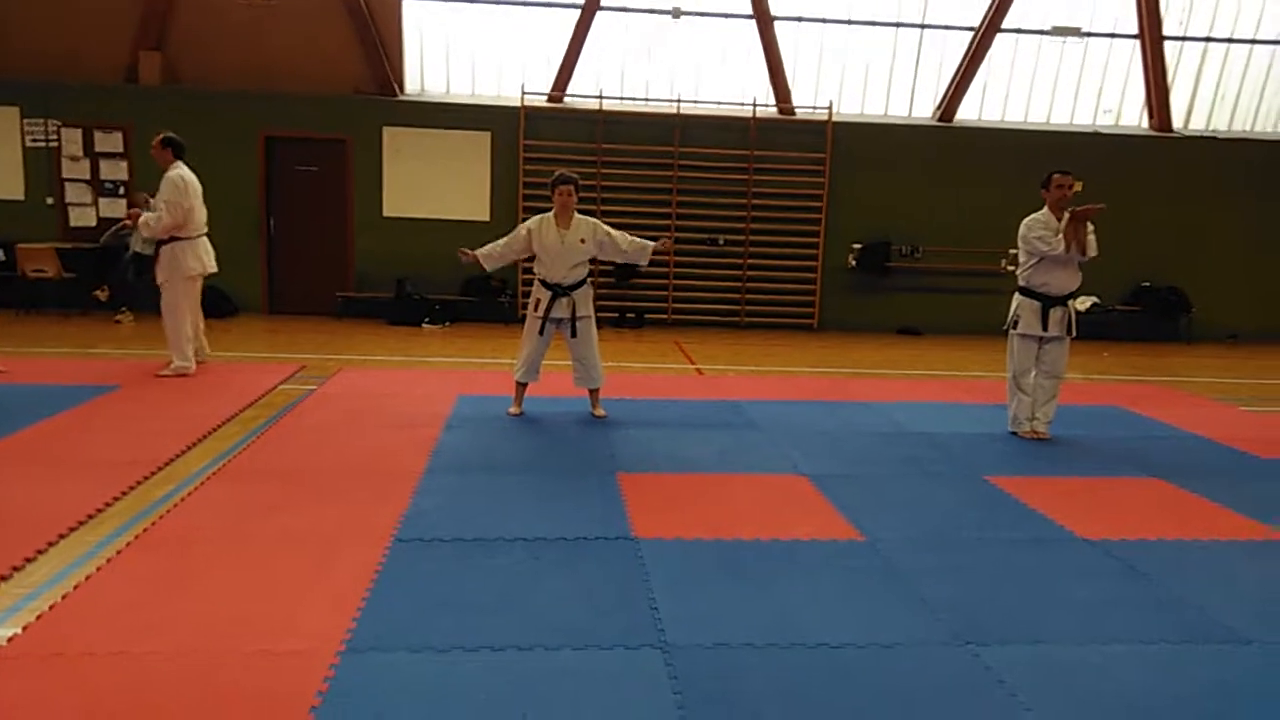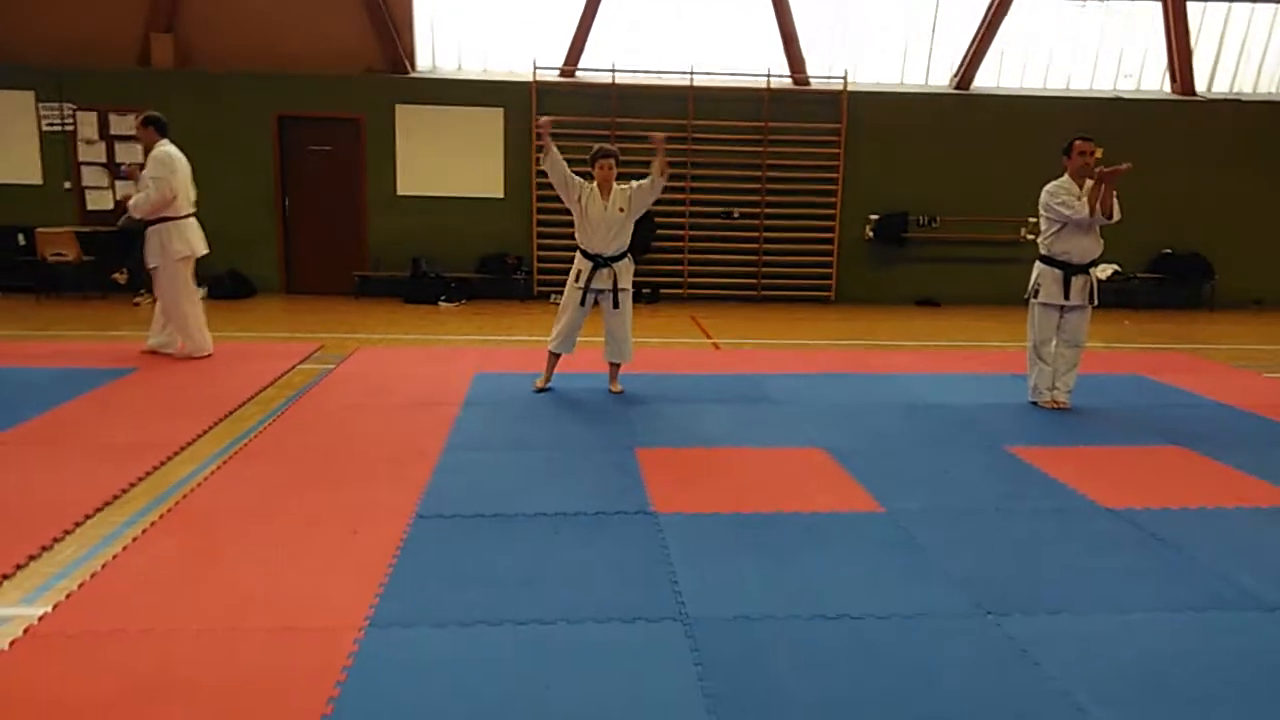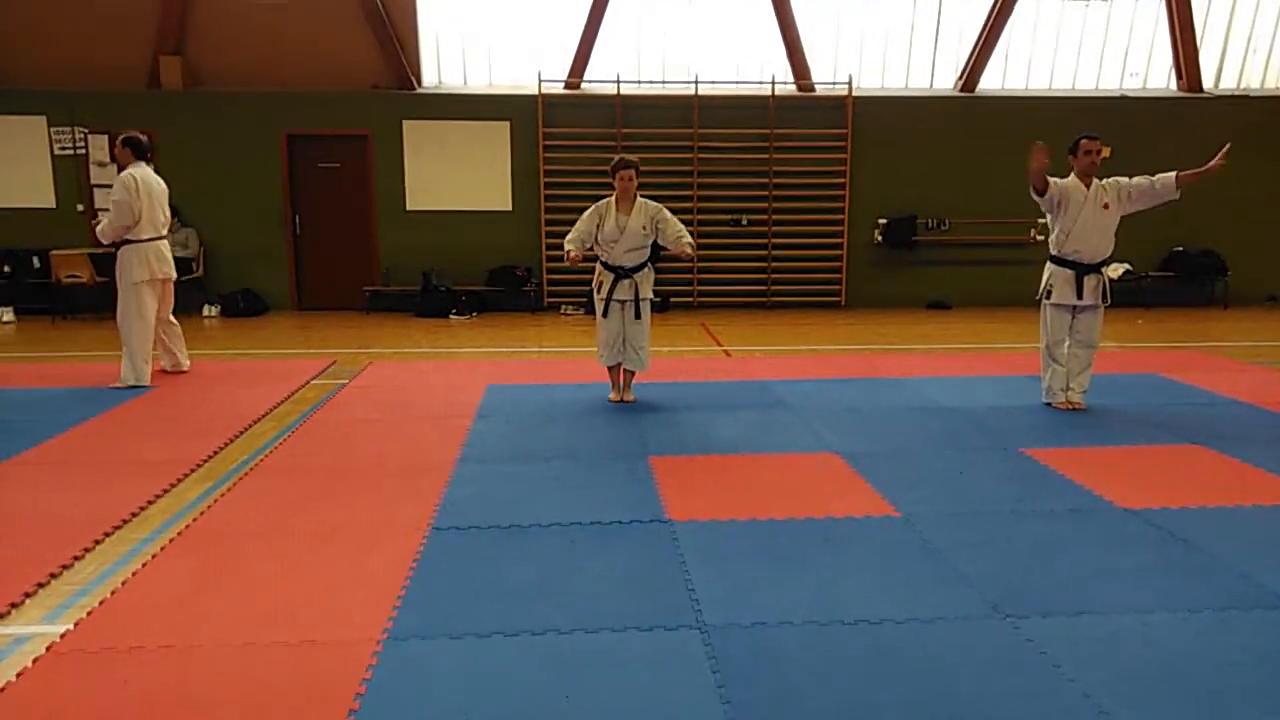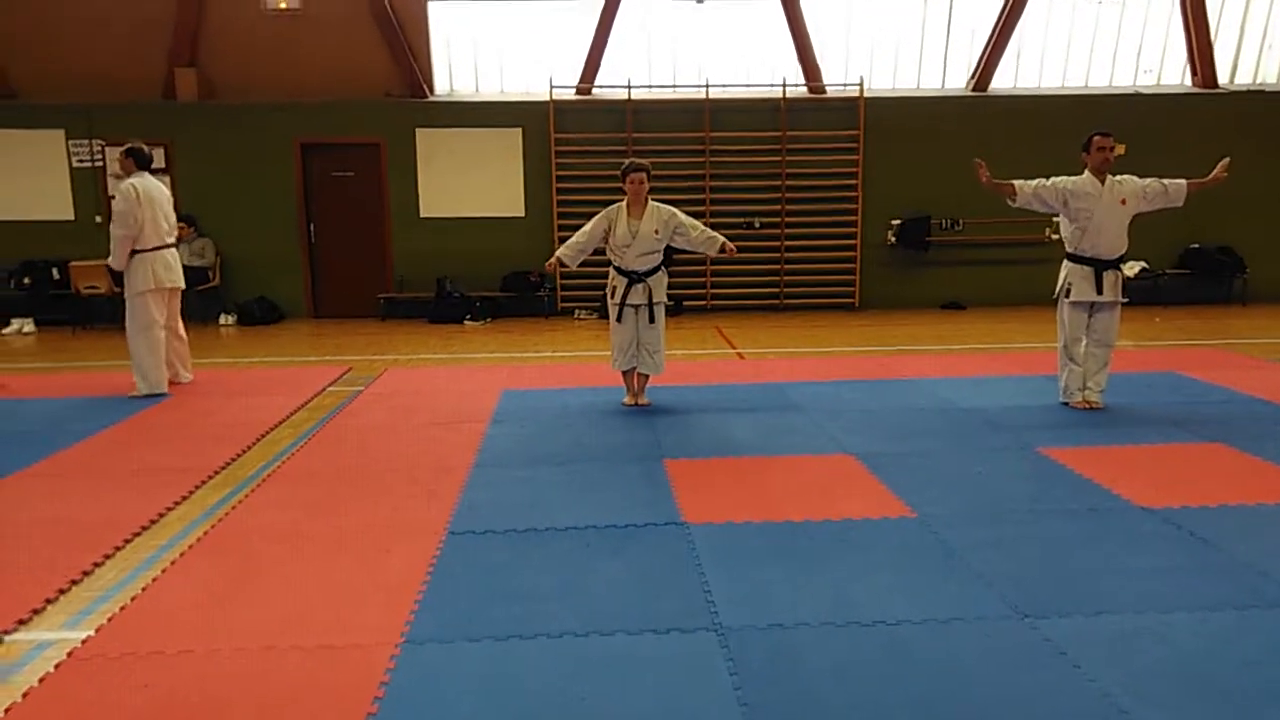
dt=0.7s
person 1, frame 1
left shoulder: (1080, 224)
right shoulder: (1032, 224)
left elbow: (1082, 254)
right elbow: (1059, 251)
left wrist: (1081, 223)
right wrist: (1072, 221)
left hip: (1060, 309)
right hip: (1030, 306)
left knee: (1051, 371)
right knee: (1022, 369)
left ankle: (1039, 422)
right ankle: (1022, 422)
person 1, frame 2
left shoulder: (1099, 189)
right shoulder: (1053, 191)
left elbow: (1107, 217)
right elbow: (1081, 215)
left wrist: (1109, 184)
right wrist: (1098, 184)
left hip: (1082, 277)
right hip: (1051, 275)
left knee: (1073, 341)
right knee: (1042, 339)
left ankle: (1061, 392)
right ankle: (1041, 392)
person 1, frame 3
left shoulder: (1116, 190)
right shoulder: (1061, 189)
left elbow: (1160, 185)
right elbow: (1041, 189)
left wrist: (1206, 169)
right wrist: (1036, 174)
left hip: (1092, 278)
right hip: (1061, 276)
left knee: (1085, 341)
right knee: (1055, 340)
left ankle: (1075, 392)
right ankle: (1055, 393)
person 1, frame 4
left shoulder: (1130, 187)
right shoulder: (1068, 188)
left elbow: (1168, 189)
right elbow: (1030, 190)
left wrist: (1208, 180)
right wrist: (993, 184)
left hip: (1110, 275)
right hip: (1078, 273)
left knee: (1103, 340)
right knee: (1073, 339)
left ankle: (1093, 391)
right ankle: (1073, 393)
person 2, frame 1
left shoulder: (591, 227)
right shoulder: (536, 225)
left elbow: (623, 243)
right elbow: (508, 245)
left wrist: (654, 247)
right wrist: (477, 256)
left hip: (577, 298)
right hip: (545, 296)
left knee: (586, 352)
right knee: (531, 350)
left ankle: (595, 403)
right ankle: (517, 402)
person 2, frame 2
left shoulder: (630, 194)
right shoulder: (580, 192)
left elbow: (656, 182)
right elbow: (557, 170)
left wrist: (660, 153)
right wrist: (547, 139)
left hip: (617, 271)
right hip: (585, 268)
left knee: (619, 328)
right knee: (567, 322)
left ankle: (614, 378)
right ankle: (547, 375)
person 2, frame 3
left shoulder: (652, 211)
right shoulder: (600, 210)
left elbow: (674, 231)
right elbow: (579, 234)
left wrist: (686, 246)
right wrist: (573, 251)
left hip: (637, 281)
right hip: (608, 280)
left knee: (636, 337)
right knee: (609, 336)
left ankle: (627, 387)
right ankle: (615, 387)
person 2, frame 4
left shoulder: (665, 214)
right shoulder: (611, 215)
left elbow: (694, 231)
right elbow: (584, 238)
left wrist: (722, 243)
right wrist: (559, 256)
left hip: (651, 285)
right hip: (621, 285)
left knee: (650, 340)
right knee: (623, 340)
left ankle: (642, 390)
right ankle: (629, 390)
person 3, frame 1
left shoulder: (173, 177)
right shoulder: (184, 174)
left elbow: (171, 218)
left wrist: (142, 219)
right wrist: (148, 210)
left hip: (181, 250)
right hip: (192, 247)
left knee: (176, 308)
right knee: (188, 306)
left ankle: (183, 363)
right ankle: (197, 351)
person 3, frame 2
left shoulder: (160, 155)
right shoulder: (172, 153)
left elbow: (159, 196)
left wrist: (132, 203)
right wrist: (140, 178)
left hip: (170, 231)
right hip: (177, 229)
left knee: (179, 293)
right knee: (168, 291)
left ankle: (198, 345)
right ankle: (164, 341)
person 3, frame 3
left shoulder: (127, 178)
right shoulder: (156, 179)
left elbow: (121, 220)
left wrist: (101, 230)
left hip: (137, 254)
right hip: (158, 250)
left knee: (135, 317)
right knee: (162, 313)
left ankle: (136, 375)
right ankle: (177, 361)
person 3, frame 4
left shoulder: (129, 188)
right shoulder: (161, 188)
left elbow: (124, 231)
left wrist: (117, 262)
left hip: (145, 263)
right hip: (168, 258)
left knee: (144, 326)
right knee: (171, 323)
left ankle: (152, 383)
right ankle: (180, 372)
